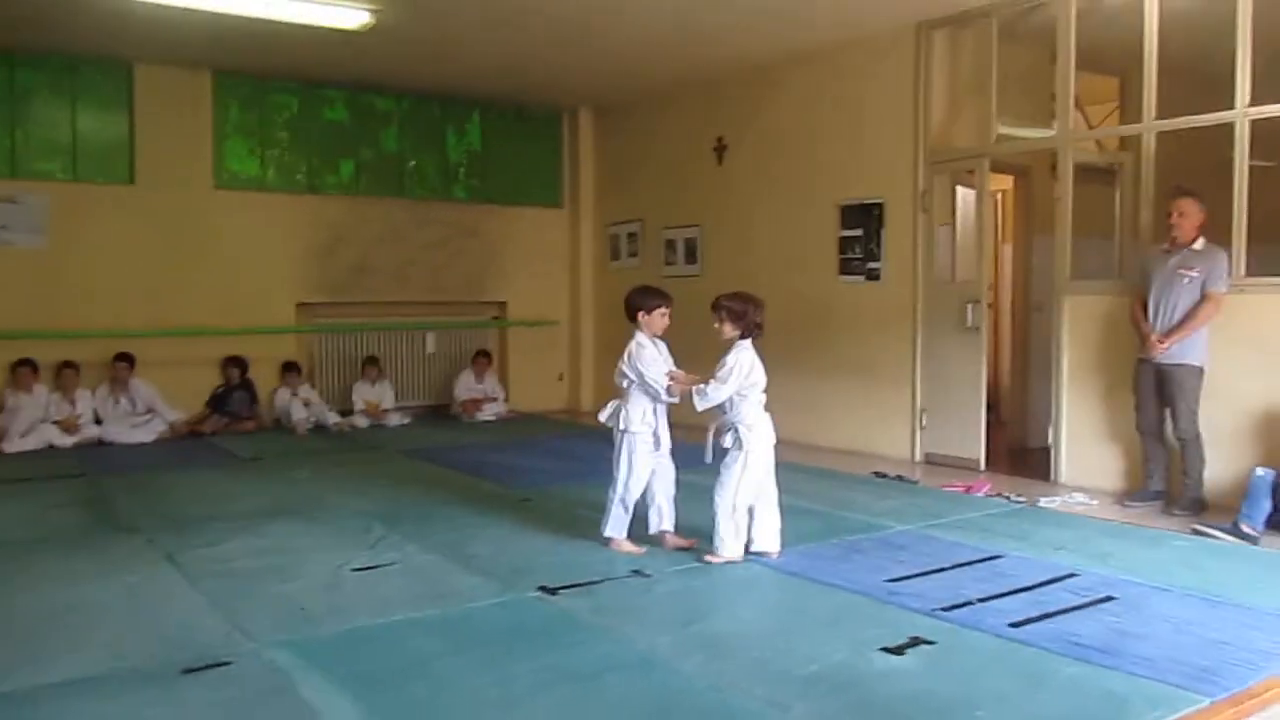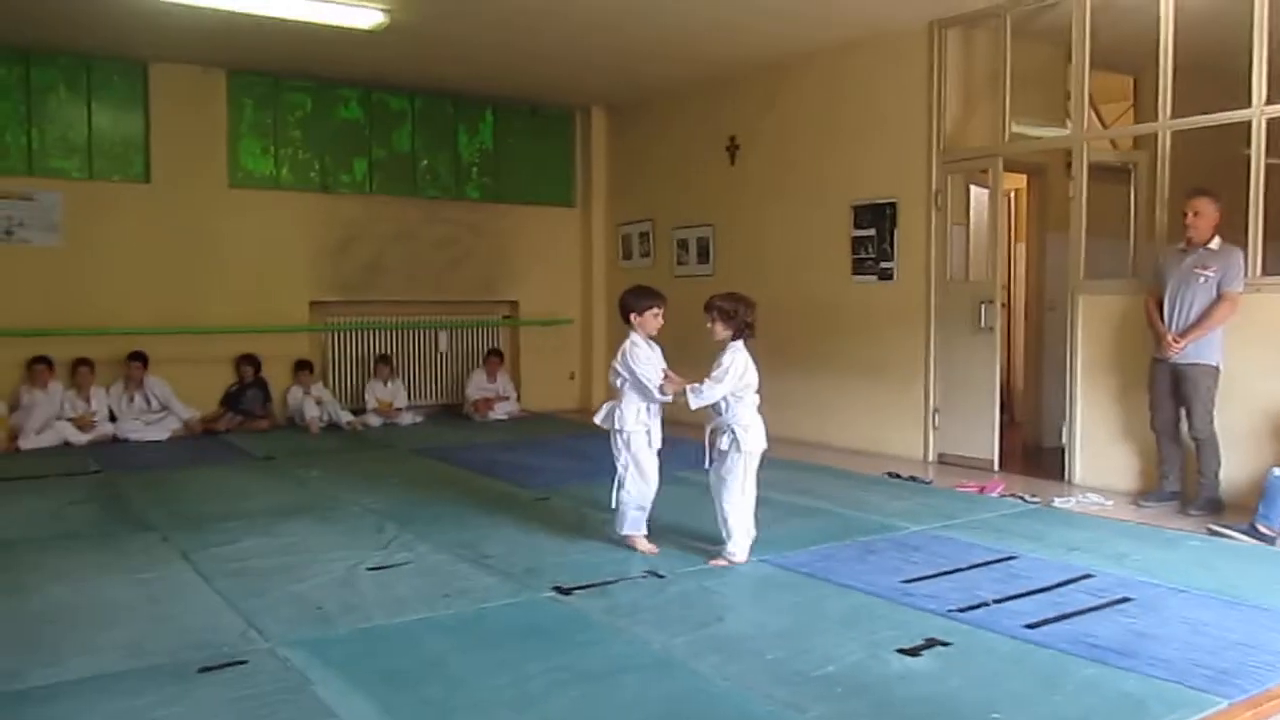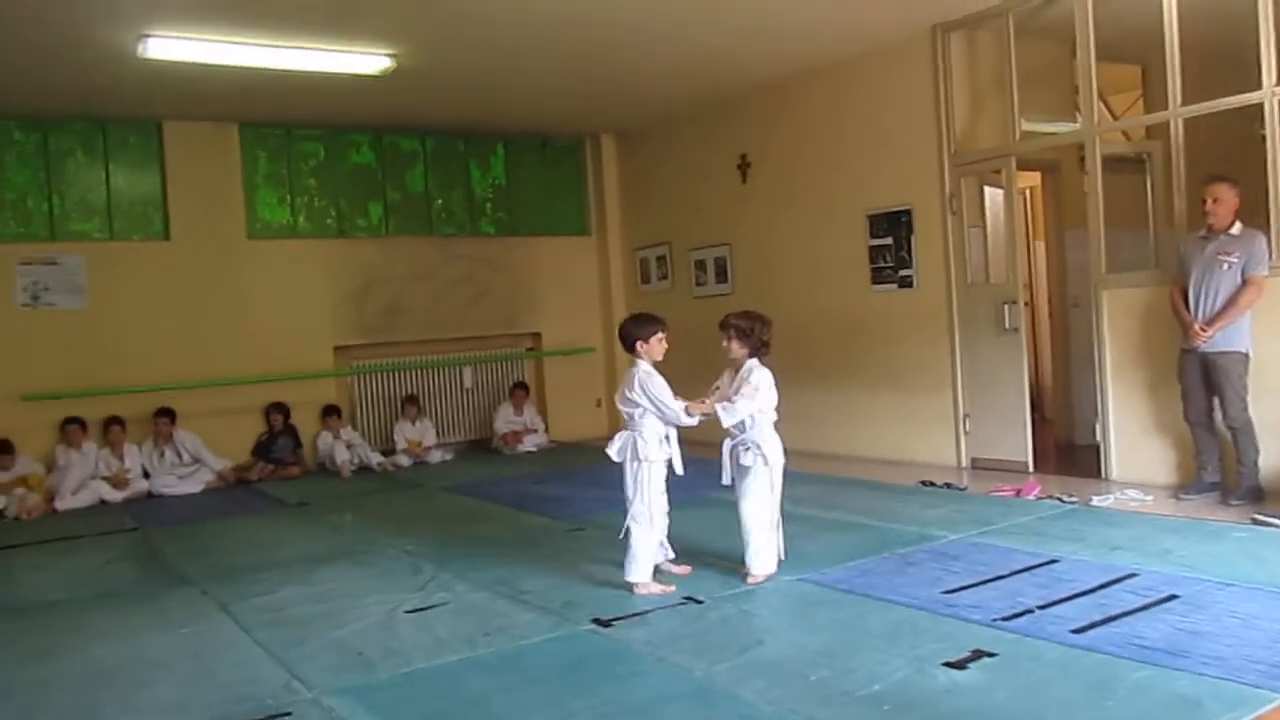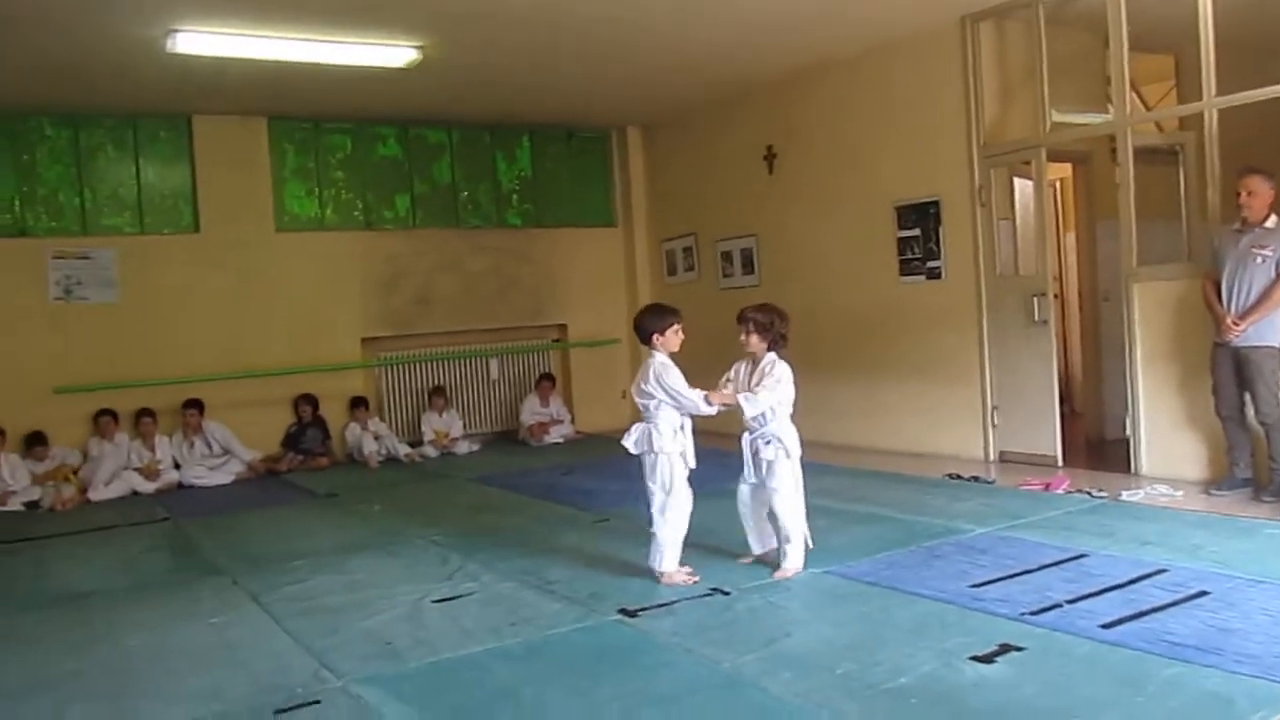
dt=0.3s
person 1, frame 1
left shoulder: (1213, 257)
right shoulder: (1158, 258)
left elbow: (1212, 305)
right elbow: (1139, 301)
left wrist: (1169, 341)
right wrist: (1148, 334)
left hip: (1183, 359)
right hip: (1150, 356)
left knee: (1185, 428)
right knee: (1148, 424)
left ankle: (1193, 494)
right ankle: (1154, 487)
person 1, frame 2
left shoulder: (1229, 256)
right shoulder: (1170, 256)
left elbow: (1228, 305)
right elbow: (1153, 299)
left wrist: (1186, 339)
right wrist: (1162, 334)
left hip: (1200, 358)
right hip: (1163, 356)
left knee: (1200, 428)
right knee: (1163, 424)
left ankle: (1209, 494)
right ankle: (1169, 486)
person 1, frame 3
left shoulder: (1251, 241)
right shoulder: (1191, 244)
left elbow: (1253, 289)
right elbow: (1177, 289)
left wrist: (1213, 327)
right wrist: (1188, 323)
left hip: (1228, 345)
right hip: (1191, 347)
left knee: (1235, 416)
right knee: (1196, 415)
left ankle: (1250, 482)
right ankle: (1209, 477)
person 1, frame 4
right shoulder: (1225, 237)
right elbow: (1210, 283)
left wrist: (1246, 321)
right wrist: (1221, 317)
right hip: (1224, 341)
right knee: (1228, 410)
right ankle: (1241, 472)
person 2, frame 1
left shoulder: (658, 347)
right shoulder: (639, 351)
left elbow: (670, 376)
right elbow: (661, 388)
left wrist: (687, 382)
left hip: (653, 424)
right hip: (636, 424)
left knee: (663, 477)
right knee: (631, 481)
left ankle: (665, 531)
right ankle: (616, 535)
person 2, frame 2
left shoulder: (652, 348)
right shoulder: (633, 350)
left elbow: (661, 380)
right elbow: (653, 389)
left hip: (645, 423)
right hip: (631, 423)
left knee: (643, 478)
right knee: (644, 478)
left ankle: (634, 530)
right ankle: (633, 532)
person 2, frame 3
left shoulder: (637, 375)
right shoulder: (646, 378)
left elbow: (665, 408)
right elbow: (675, 412)
left wrist: (692, 406)
right wrist: (704, 410)
left hip: (649, 451)
right hip: (646, 452)
left knee: (656, 510)
right knee: (646, 514)
left ankle: (661, 558)
right ankle: (640, 579)
person 2, frame 4
left shoulder: (652, 367)
right shoulder: (662, 370)
left elbow: (677, 400)
right elbow: (691, 402)
left wrist: (707, 396)
right wrist: (721, 400)
left hip: (662, 442)
right hip: (663, 444)
left knee: (667, 504)
right knee: (674, 504)
left ankle: (665, 562)
right ankle: (667, 568)
person 3, frame 1
left shoulder: (739, 358)
right shoulder: (744, 355)
left elbow: (716, 393)
right elbow: (720, 388)
left wrist: (685, 389)
right wrist: (689, 381)
left hip: (747, 434)
right hip: (754, 431)
left knee: (727, 493)
right knee: (761, 492)
left ankle: (728, 549)
right ankle: (767, 543)
person 3, frame 2
left shoulder: (736, 357)
right shoulder: (730, 355)
left elbow: (709, 391)
right elbow: (710, 389)
left wrist: (678, 388)
right wrist: (679, 381)
left hip: (742, 433)
right hip: (732, 432)
left knee: (733, 493)
right knee: (722, 487)
left ankle: (735, 552)
right ankle: (738, 538)
person 3, frame 3
left shoulder: (759, 376)
right shoulder: (729, 376)
left elbow: (739, 408)
right elbow: (718, 403)
left hip: (761, 450)
right hip: (743, 449)
left knee: (751, 508)
right knee: (751, 507)
left ankle: (761, 564)
right ankle: (758, 560)
person 3, frame 4
left shoulder: (778, 369)
right shoulder: (741, 368)
left elbow: (758, 399)
right elbow: (725, 392)
left wrist: (724, 398)
left hip: (778, 443)
right hip: (755, 443)
left knee: (784, 502)
right knee: (747, 499)
left ankle: (792, 560)
right ankle: (764, 548)
